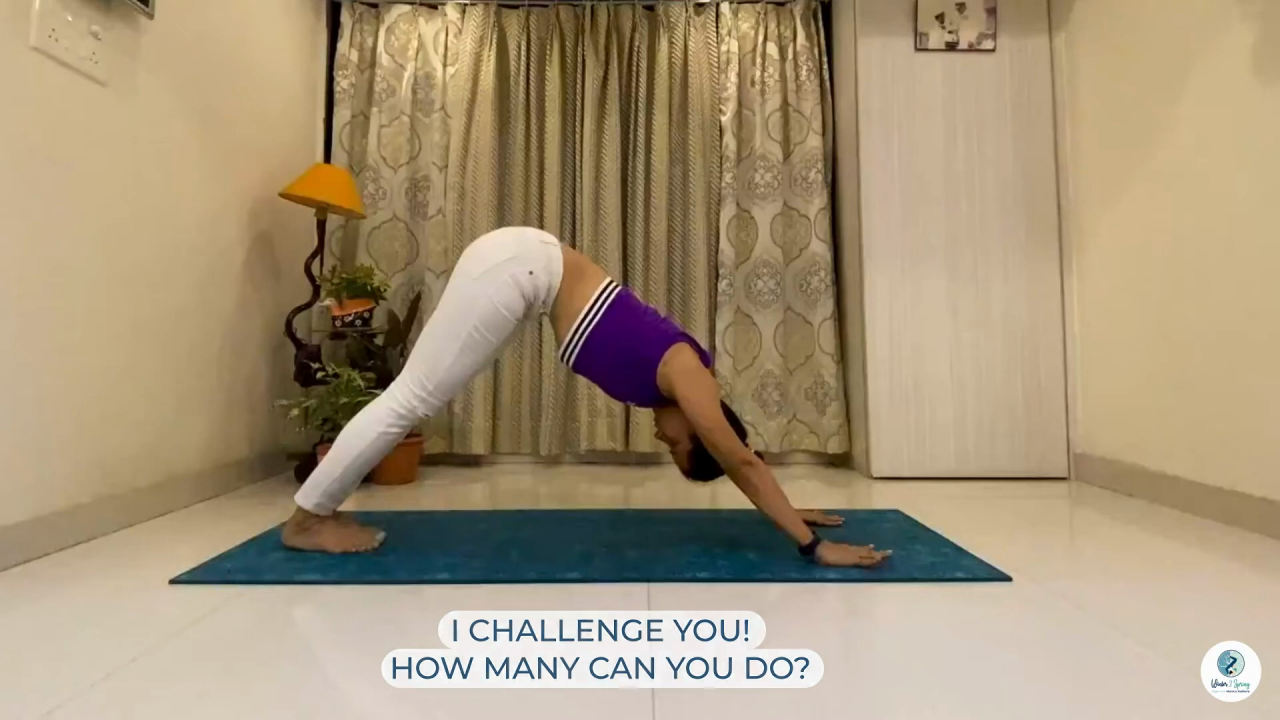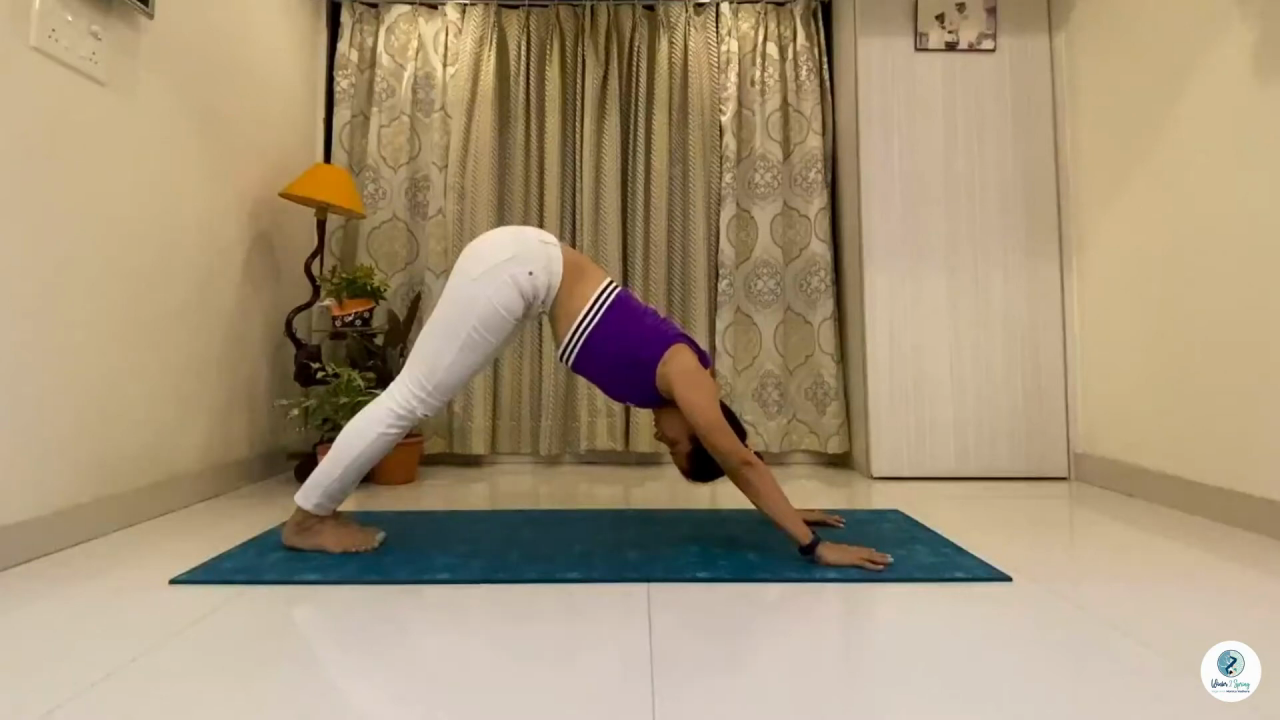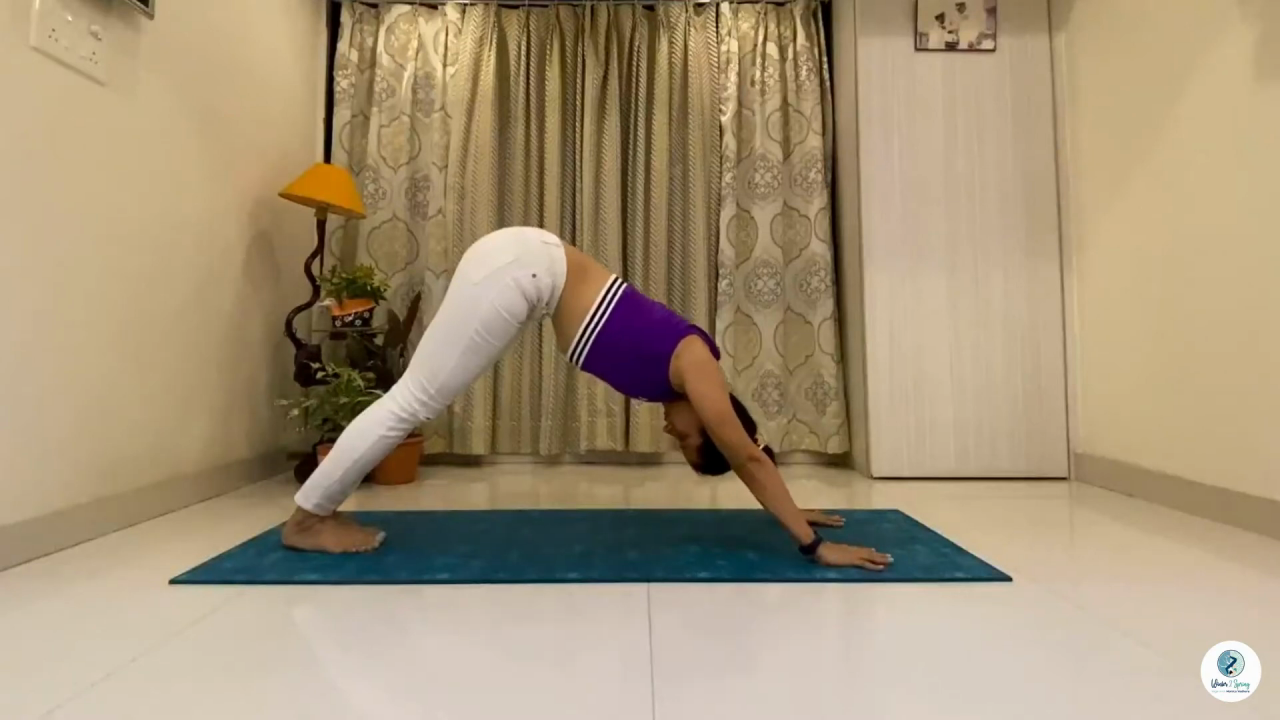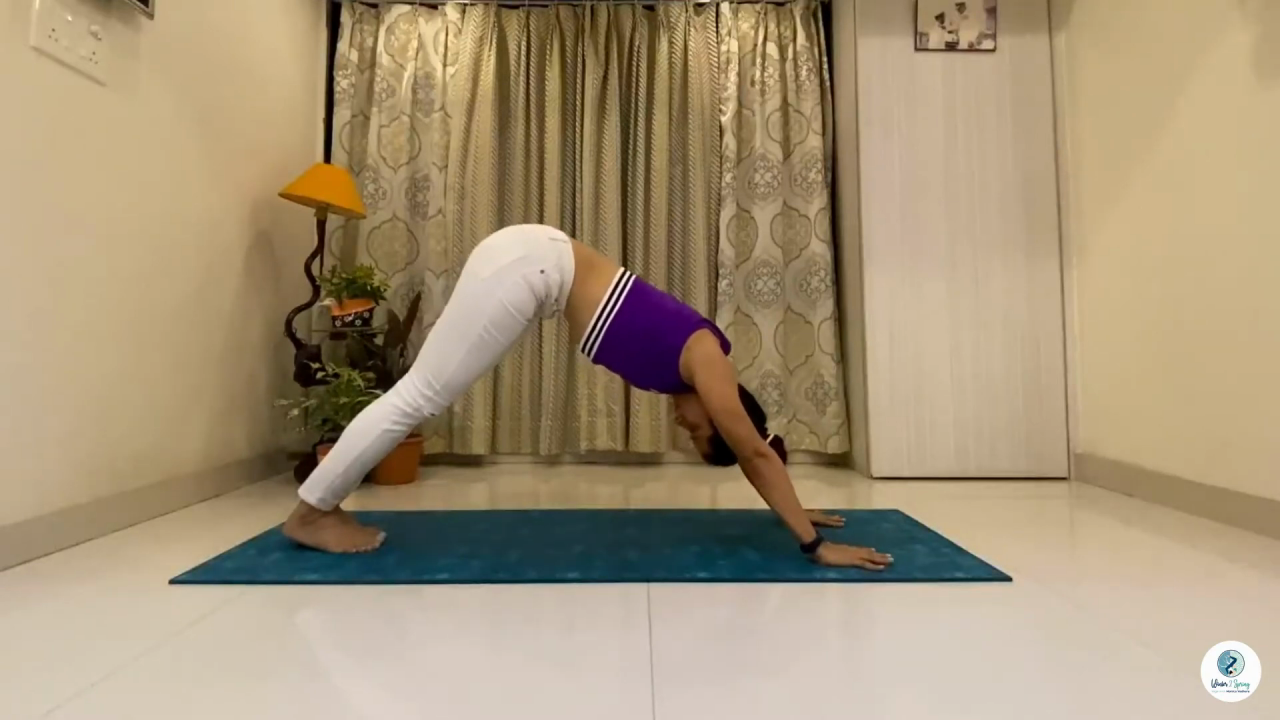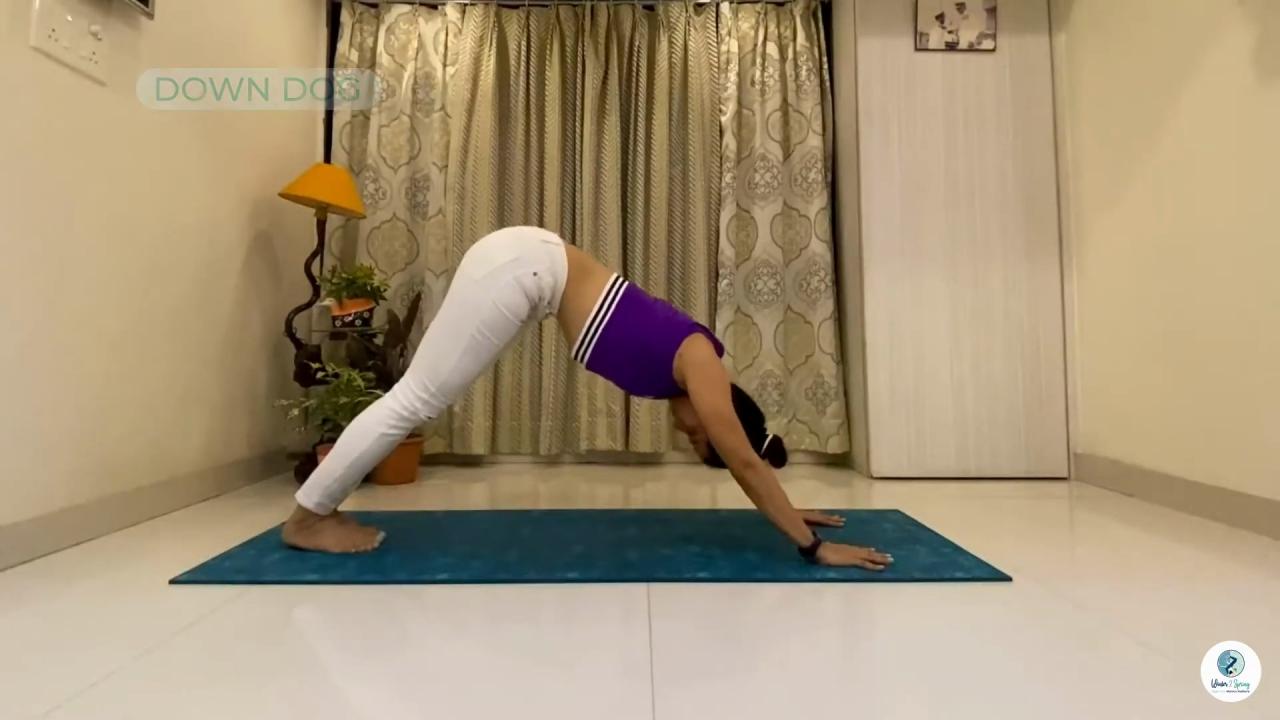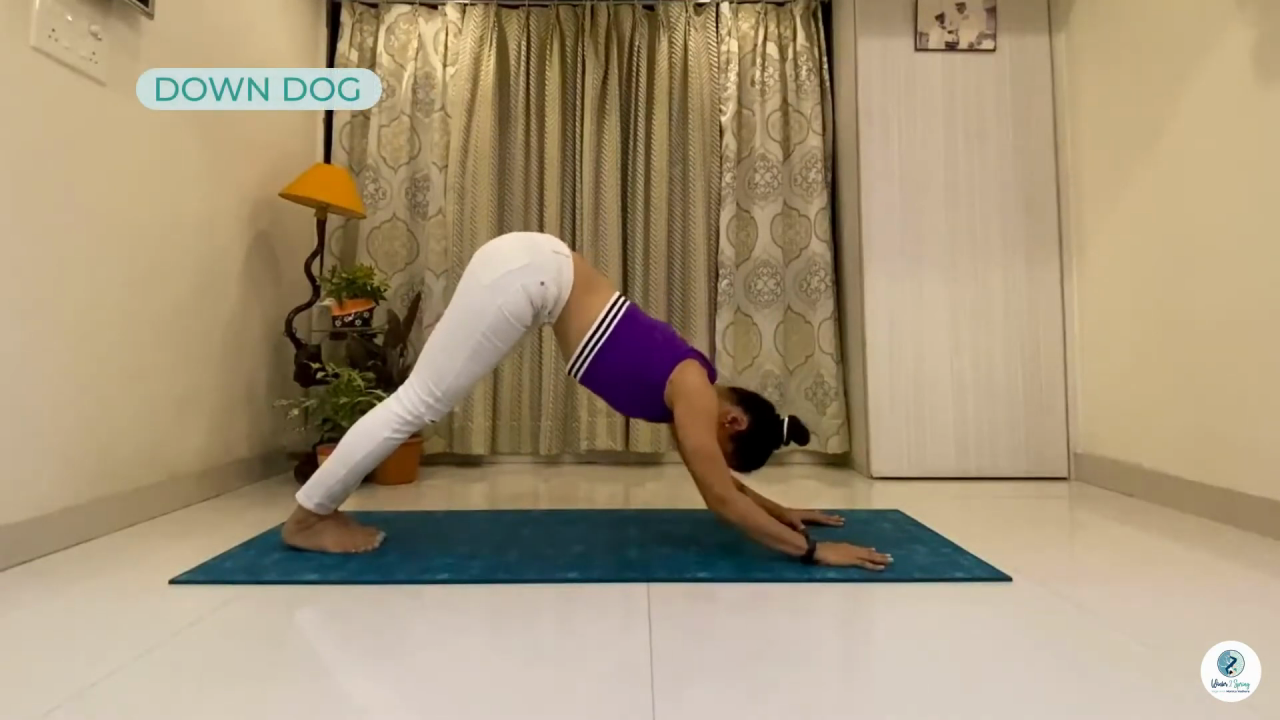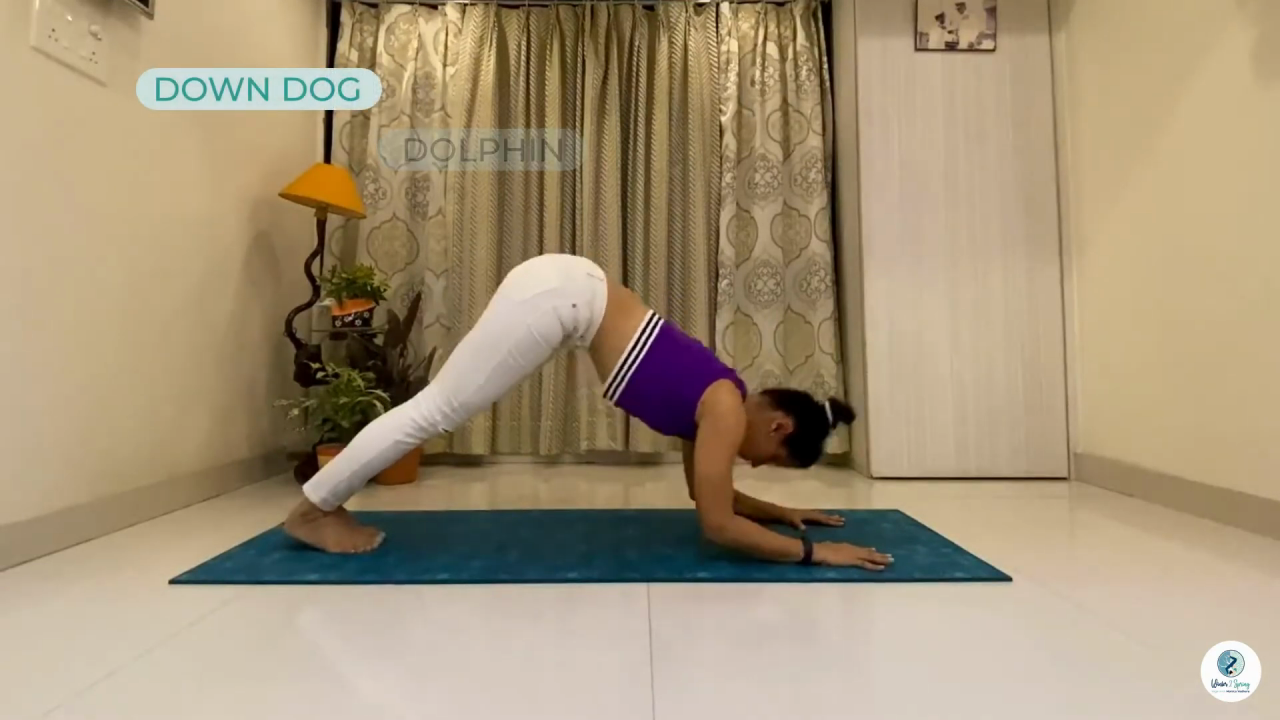
dt=0.5s
person 1, frame 1
left shoulder: (681, 371)
right shoulder: (683, 374)
left elbow: (740, 460)
right elbow: (742, 460)
left wrist: (788, 513)
right wrist: (813, 544)
left hip: (525, 263)
right hip: (520, 266)
left knee: (414, 398)
right knee: (414, 399)
left ankle: (323, 507)
right ankle: (306, 518)
person 1, frame 2
left shoulder: (681, 372)
right shoulder: (682, 376)
left elbow: (738, 462)
right elbow: (740, 461)
left wrist: (790, 513)
right wrist: (813, 545)
left hip: (522, 261)
right hip: (519, 265)
left knee: (412, 399)
right knee: (412, 400)
left ankle: (321, 508)
right ankle: (307, 518)
person 1, frame 3
left shoulder: (687, 367)
right shoulder: (695, 368)
left elbow: (746, 458)
right elbow: (748, 457)
left wrist: (789, 512)
right wrist: (813, 545)
left hip: (527, 264)
right hip: (521, 267)
left knee: (414, 400)
right knee: (415, 401)
left ankle: (323, 506)
right ankle: (307, 518)
person 1, frame 4
left shoulder: (696, 363)
right shoulder: (705, 361)
left elbow: (754, 453)
right elbow: (757, 452)
left wrist: (795, 512)
right wrist: (815, 544)
left hip: (534, 261)
right hip: (530, 264)
left knee: (420, 395)
right knee: (422, 396)
left ankle: (324, 504)
right ankle: (310, 512)
person 1, frame 5
left shoulder: (692, 365)
right shoulder: (701, 367)
left elbow: (745, 462)
right elbow: (745, 462)
left wrist: (787, 513)
right wrist: (813, 546)
left hip: (528, 262)
right hip: (521, 265)
left knee: (418, 399)
right knee: (417, 399)
left ankle: (323, 507)
right ankle: (308, 517)
person 1, frame 6
left shoulder: (688, 387)
right shoulder: (692, 393)
left elbow: (717, 483)
right elbow: (721, 499)
left wrist: (780, 512)
right wrist: (810, 550)
left hip: (534, 266)
right hip: (527, 273)
left knee: (419, 402)
right knee: (421, 403)
left ankle: (323, 506)
right ankle: (308, 516)
person 1, frame 7
left shoulder: (716, 401)
right shoulder: (728, 407)
left elbow: (707, 490)
right elbow: (718, 526)
left wrist: (778, 511)
right wrist: (810, 550)
left hip: (569, 288)
right hip: (559, 293)
left knee: (442, 407)
right knee: (441, 407)
left ankle: (327, 504)
right ankle: (313, 508)
